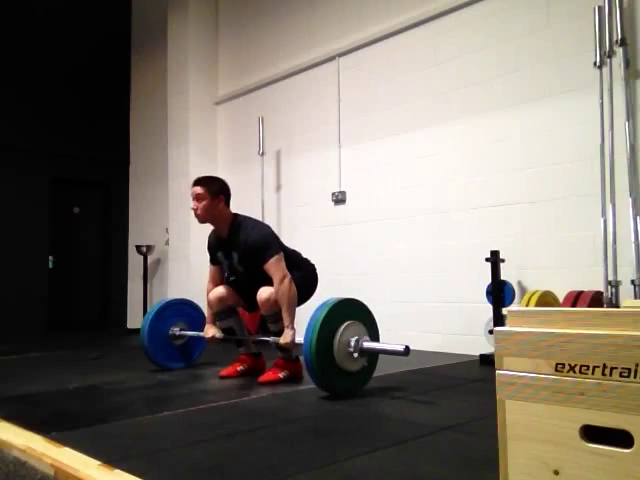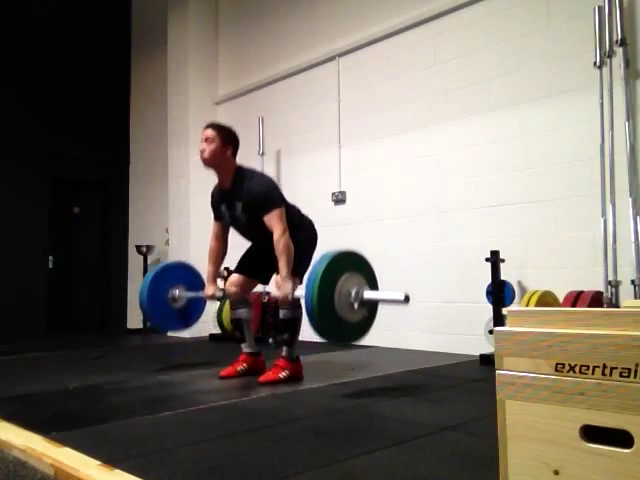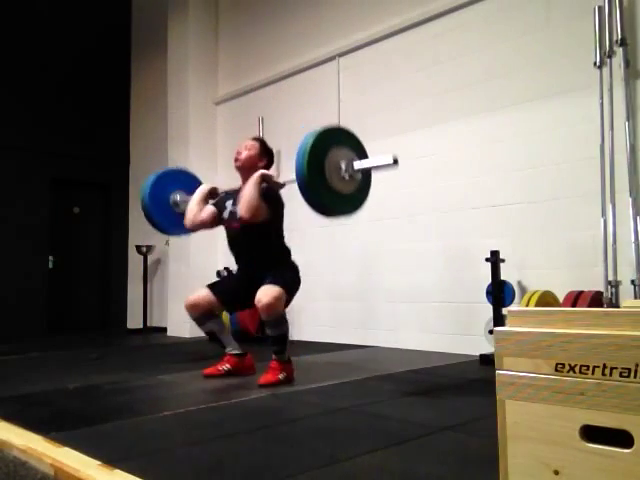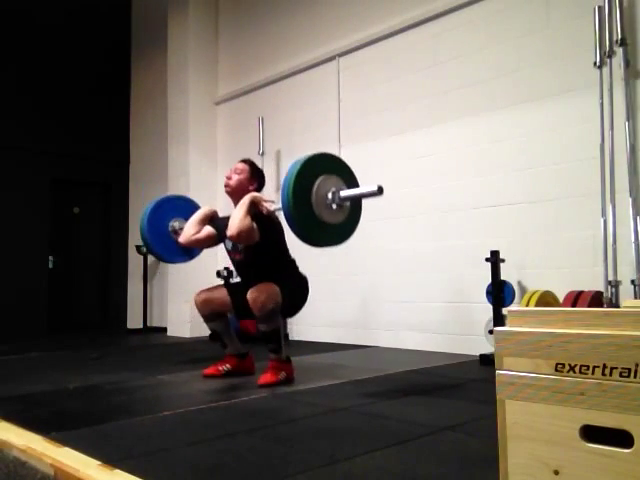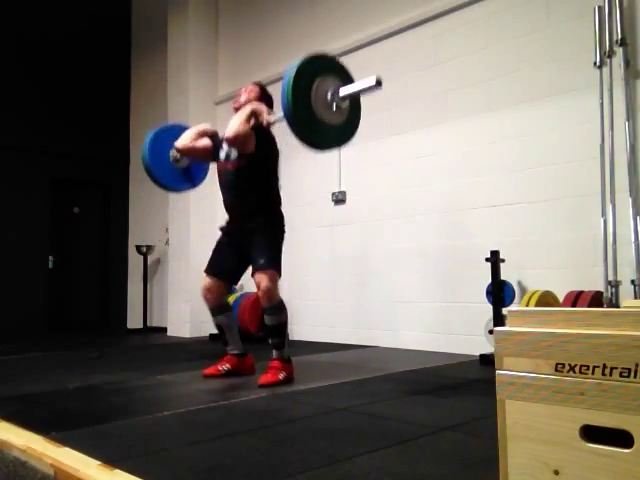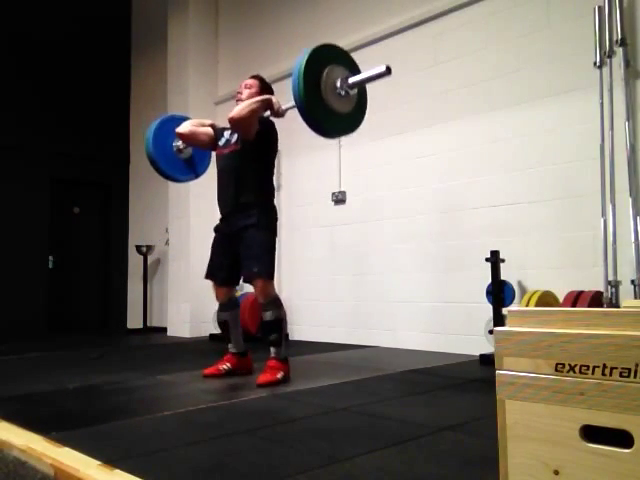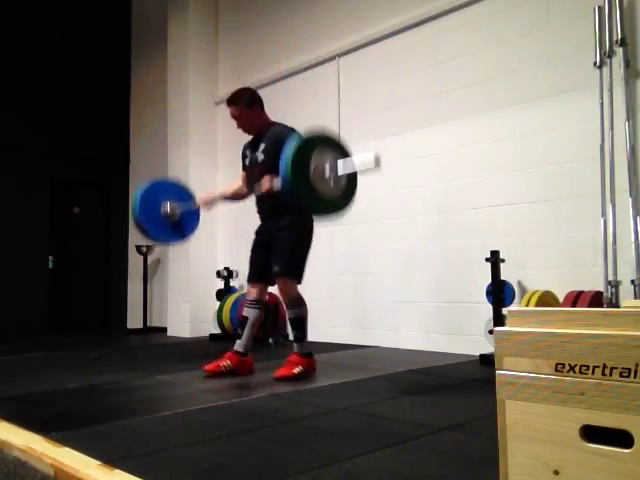
dt=0.7s
person 1, frame 1
left shoulder: (254, 234)
right shoulder: (215, 239)
left elbow: (282, 280)
right elbow: (213, 283)
left wrist: (288, 328)
right wrist: (210, 323)
left hip: (300, 277)
left knee: (266, 297)
right knee: (217, 297)
left ankle: (289, 362)
right ankle: (249, 356)
person 1, frame 2
left shoulder: (257, 186)
right shoulder: (219, 193)
left elbow: (281, 233)
right elbow: (218, 239)
left wrist: (286, 282)
right wrist: (210, 281)
left hip: (298, 238)
right hip: (263, 242)
left knee: (282, 292)
right knee: (234, 288)
left ankle: (290, 362)
right ankle: (250, 356)
person 1, frame 3
left shoulder: (266, 191)
right shoulder: (228, 198)
left elbow: (246, 214)
right elbow: (191, 222)
left wrist: (256, 179)
right wrist: (204, 192)
left hip: (277, 270)
right hip: (246, 274)
left knee: (266, 301)
right knee: (194, 303)
left ankle: (281, 362)
right ankle: (237, 356)
person 1, frame 4
left shoulder: (261, 218)
right shoulder: (226, 222)
left elbow: (235, 234)
right elbow: (187, 239)
left wrist: (247, 200)
right wrist: (205, 212)
left hip: (288, 288)
right hip: (256, 285)
left knee: (258, 296)
right knee: (203, 299)
left ankle: (280, 362)
right ankle: (238, 356)
person 1, frame 5
left shoulder: (260, 135)
right shoulder: (221, 142)
left elbow: (233, 135)
right elbow: (182, 147)
left wrist: (251, 112)
right wrist: (204, 130)
left hip: (264, 226)
right hip: (235, 228)
left knee: (265, 286)
right knee: (211, 290)
left ankle: (281, 361)
right ankle: (237, 356)
person 1, frame 6
left shoulder: (262, 127)
right shoulder: (224, 133)
left elbow: (237, 117)
right elbow: (183, 132)
left wrist: (266, 104)
right wrist: (210, 124)
left hip: (256, 220)
right hip: (228, 222)
left knee: (262, 286)
right knee: (223, 291)
left ankle: (278, 360)
right ankle: (238, 355)
person 1, frame 7
left shoulder: (282, 135)
right shoulder: (249, 148)
right elbow: (245, 187)
left wrist: (279, 183)
right wrist: (218, 195)
left hip: (293, 222)
right hip: (268, 225)
left knee: (284, 283)
right knee: (254, 289)
left ankle: (302, 355)
right ankle: (239, 355)
